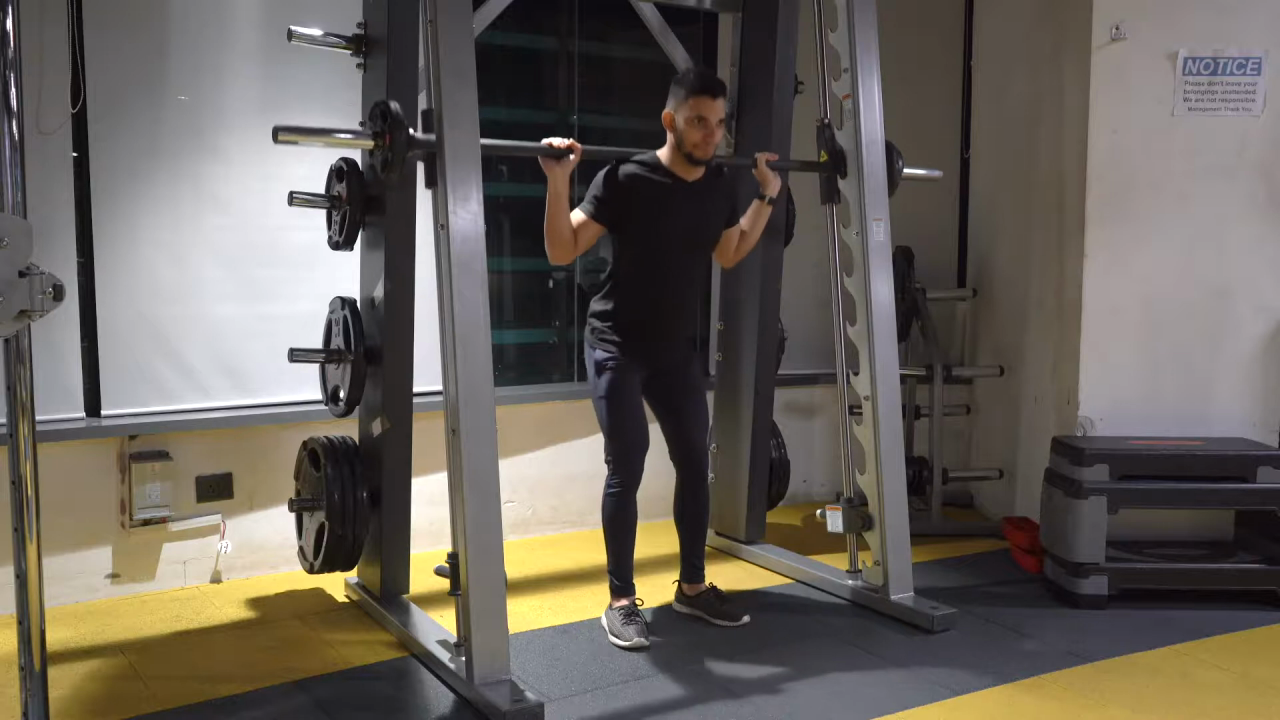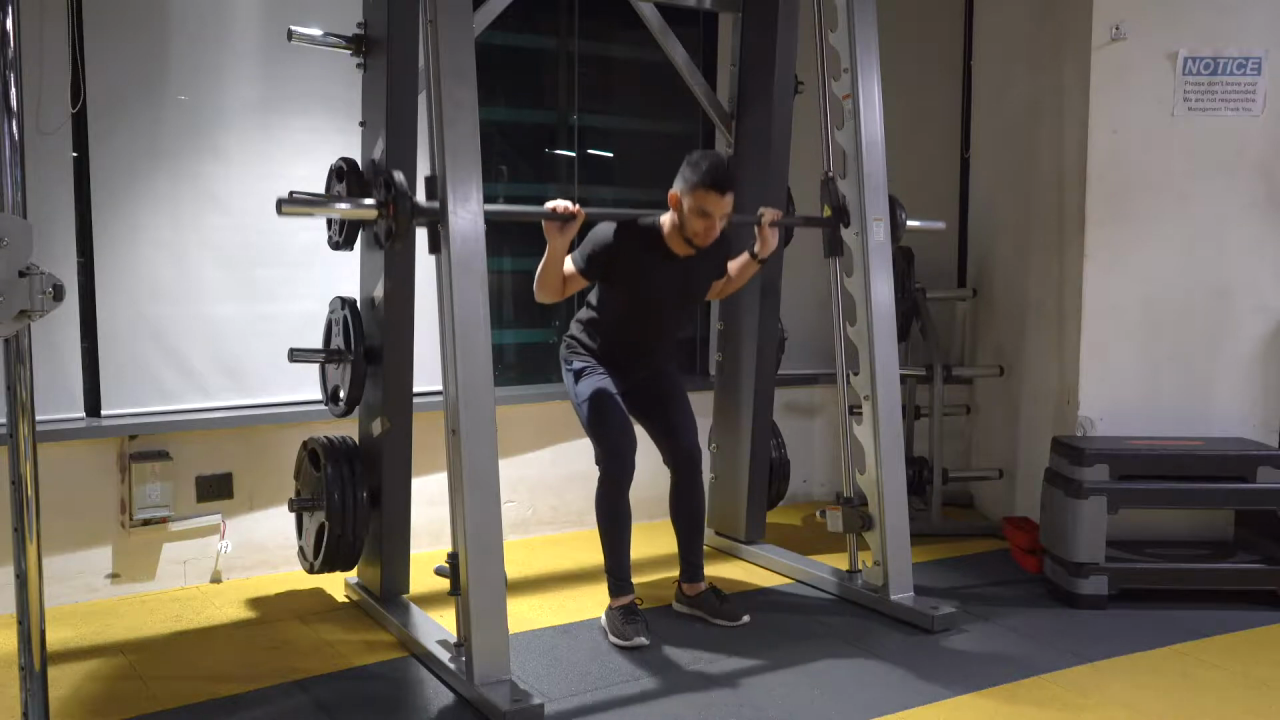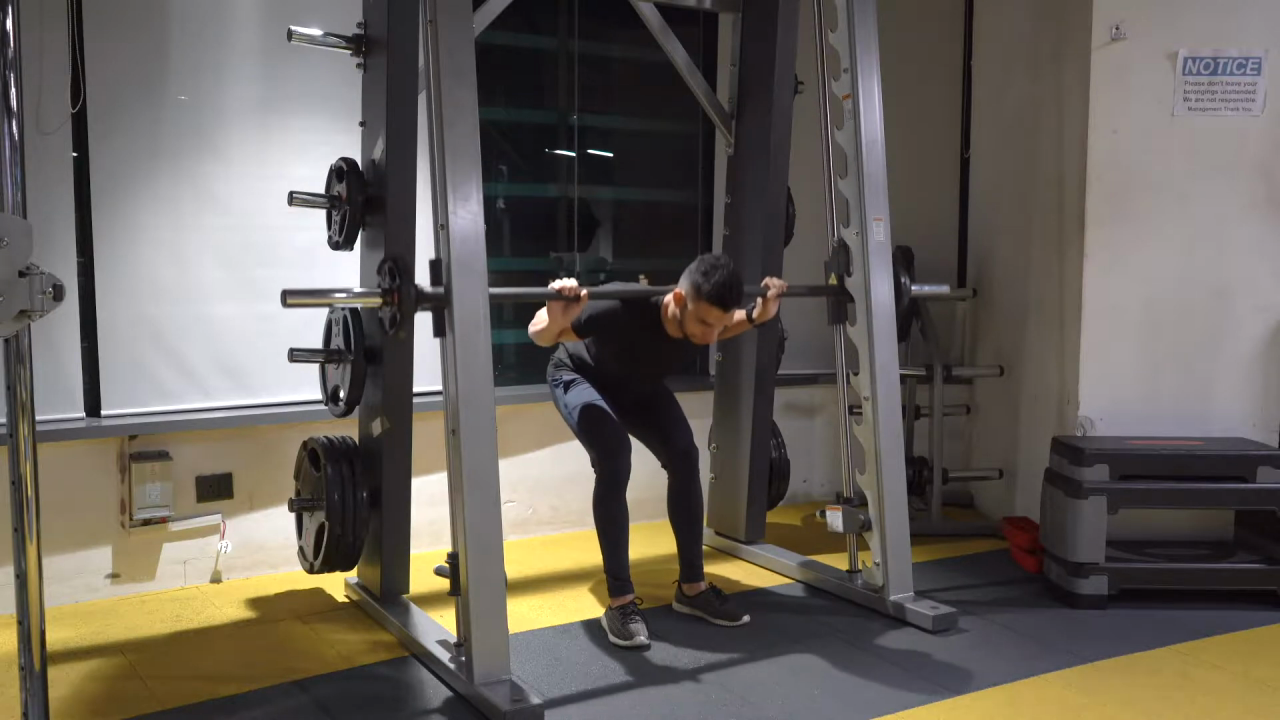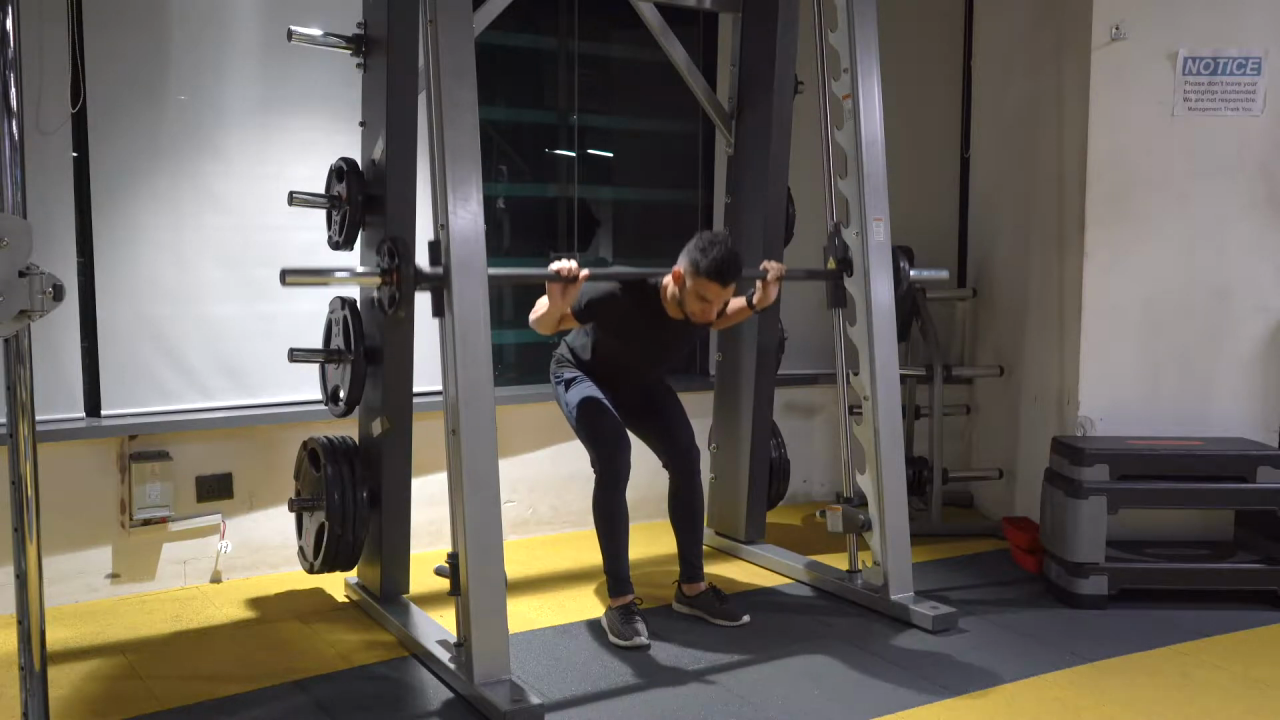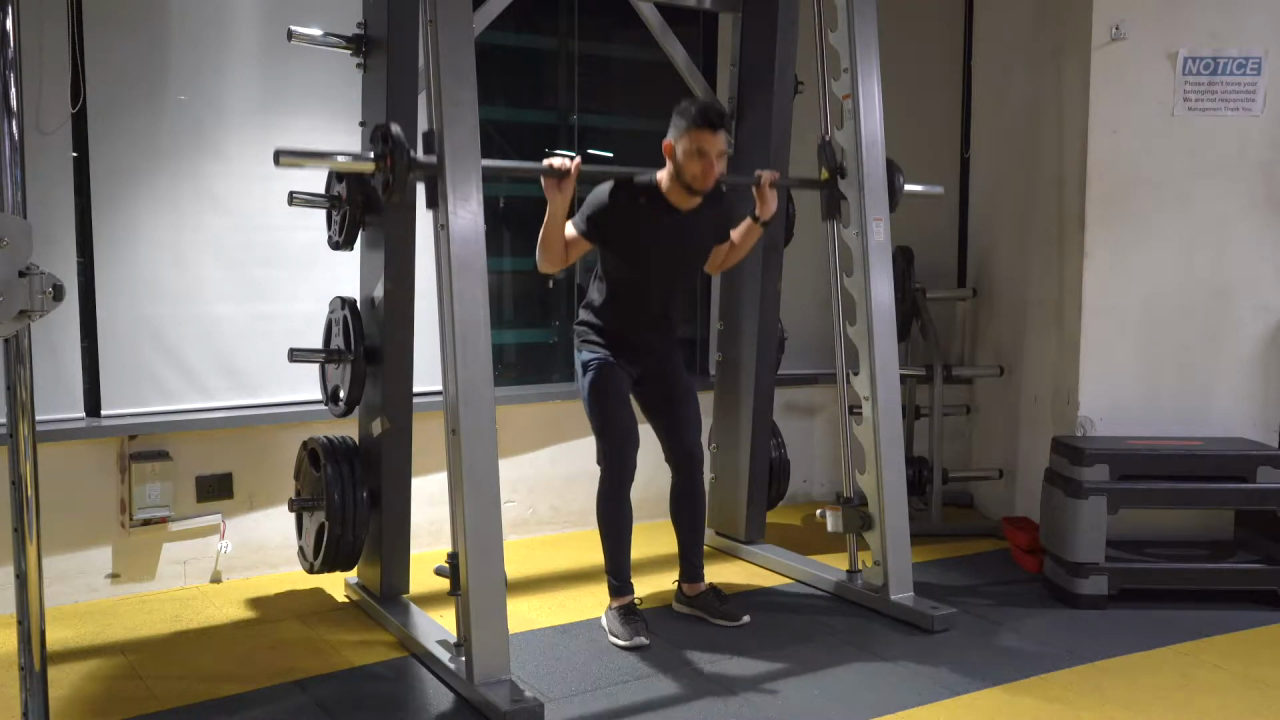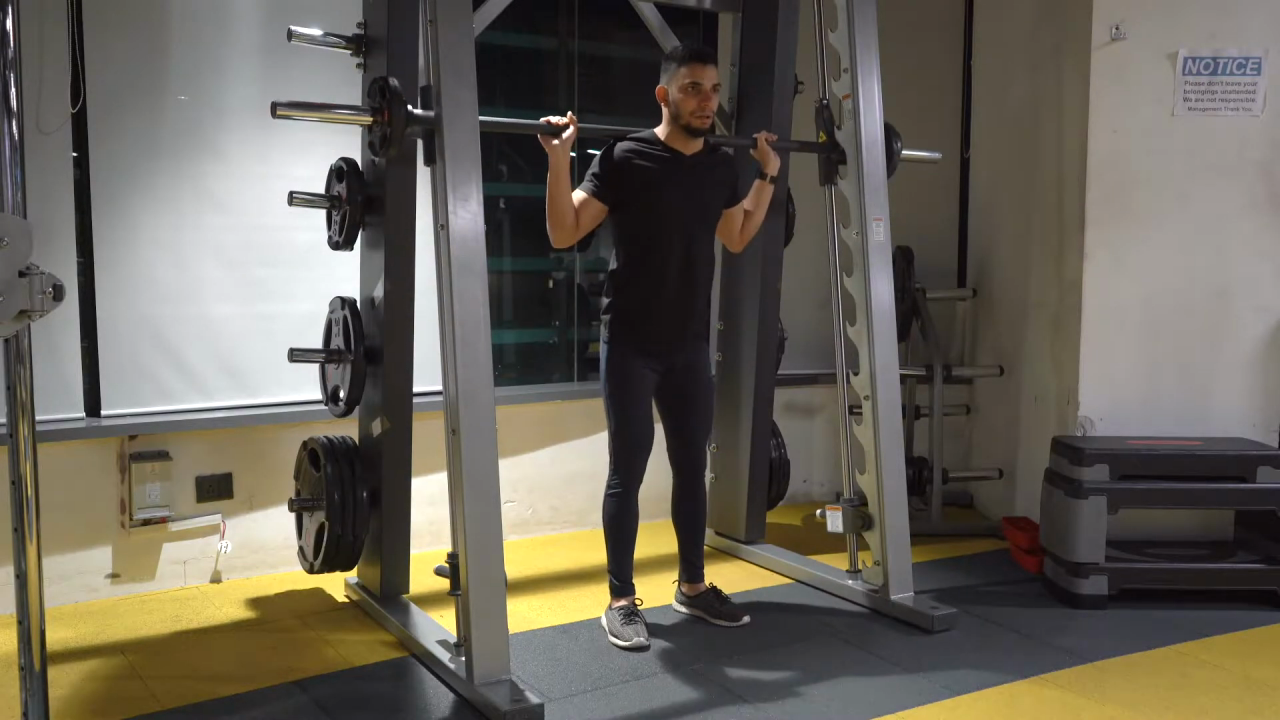
dt=0.7s
person 1, frame 1
left shoulder: (721, 186)
right shoulder: (626, 180)
left elbow: (730, 254)
right elbow: (561, 252)
left wrist: (767, 196)
right wrist: (558, 182)
left hip: (677, 350)
right hip: (617, 347)
left knee: (694, 461)
right knee: (627, 468)
left ankle: (693, 586)
right ankle: (621, 600)
person 1, frame 2
left shoulder: (712, 248)
right shoulder: (619, 241)
left elbow: (716, 288)
right elbow: (547, 292)
left wrist: (760, 251)
right wrist: (556, 246)
left hip: (653, 366)
right hip: (593, 360)
left knee: (687, 457)
right knee: (619, 459)
left ankle: (692, 586)
right ankle: (620, 601)
person 1, frame 3
left shoulder: (705, 319)
right shoulder: (620, 311)
right elbow: (539, 336)
left wrist: (758, 315)
right wrist: (555, 319)
left hip: (640, 384)
right hip: (582, 377)
left knee: (684, 456)
right knee: (614, 459)
left ankle: (692, 586)
right ankle: (621, 601)
person 1, frame 4
left shoulder: (705, 302)
right shoulder: (619, 295)
right elbow: (539, 324)
left wrist: (757, 301)
right wrist: (557, 302)
left hip: (642, 379)
right hip: (583, 375)
left knee: (686, 458)
right knee: (614, 462)
left ankle: (692, 587)
right ankle: (620, 602)
person 1, frame 5
left shoulder: (715, 206)
right shoulder: (619, 201)
left elbow: (717, 260)
right elbow: (550, 262)
left wrist: (761, 215)
right wrist: (557, 203)
left hip: (660, 347)
right hip: (603, 345)
left knee: (689, 458)
right knee: (620, 463)
left ankle: (692, 585)
right ankle: (620, 601)
person 1, frame 6
left shoulder: (720, 165)
right shoulder: (625, 158)
left elbow: (737, 238)
right elbow: (563, 234)
left wrist: (767, 175)
right wrist: (559, 159)
left hip: (689, 344)
right hip: (630, 344)
left knee: (691, 465)
right knee: (628, 470)
left ankle: (693, 586)
right ankle: (621, 600)
